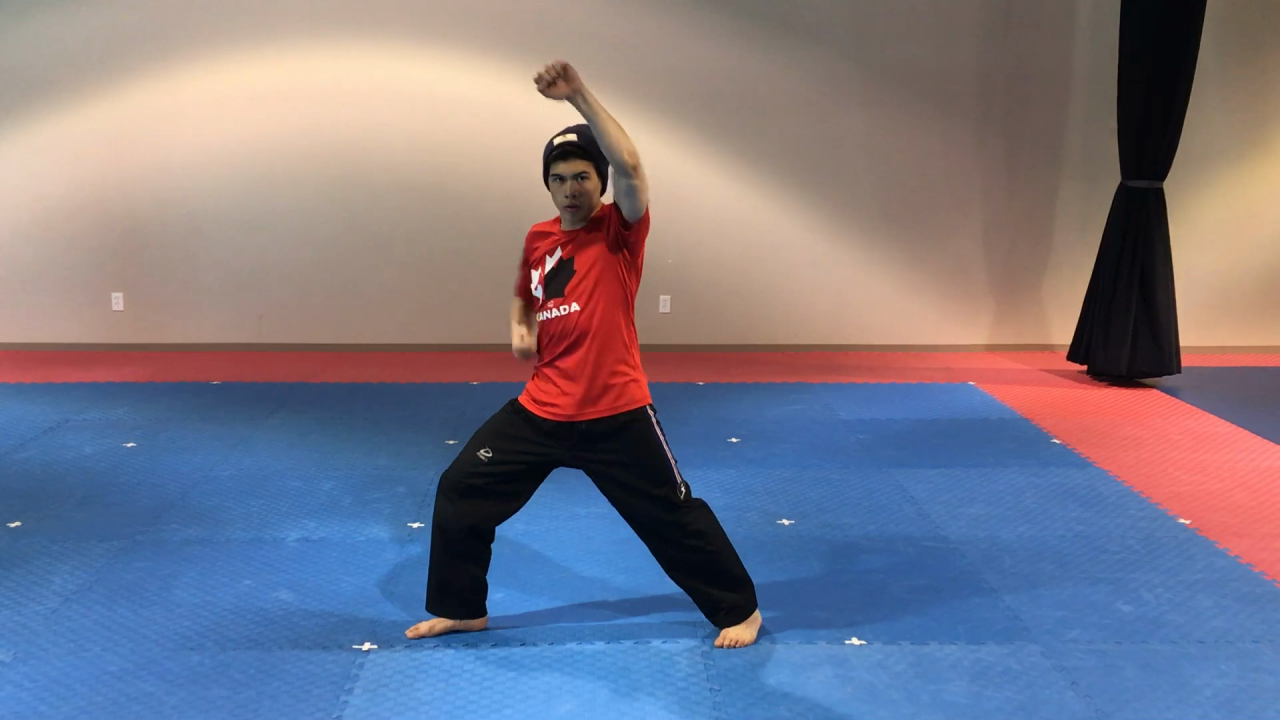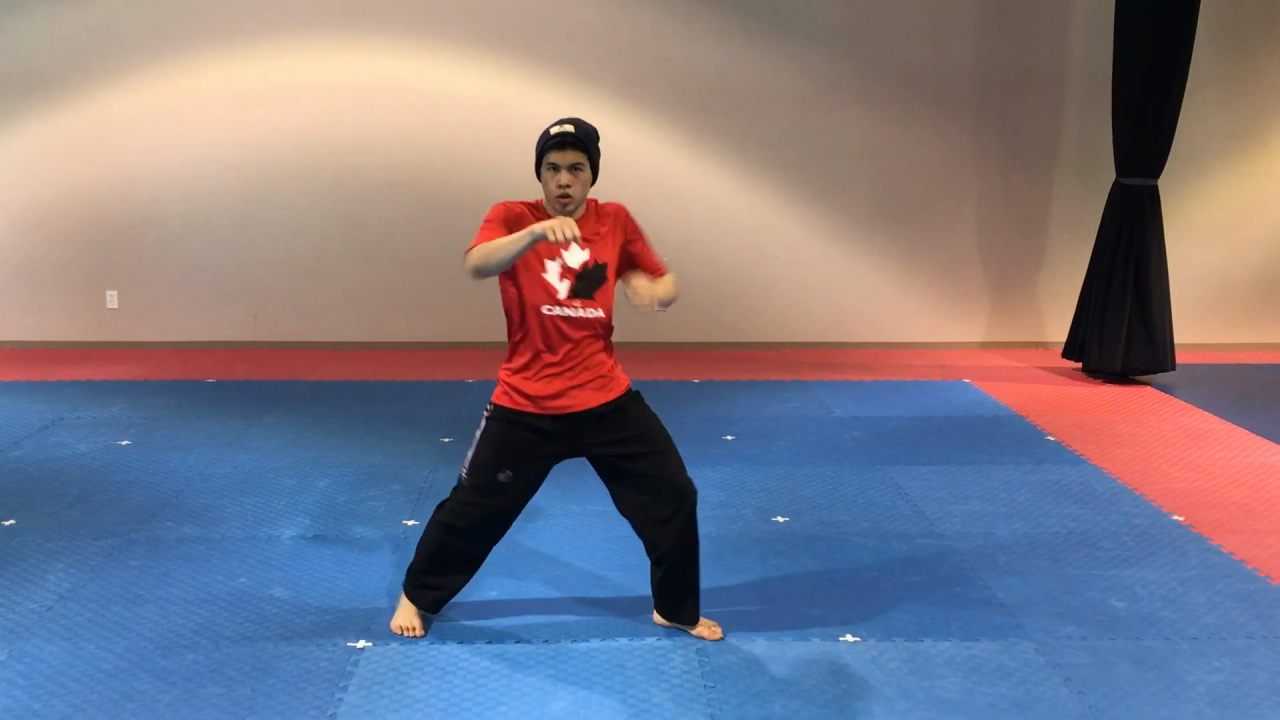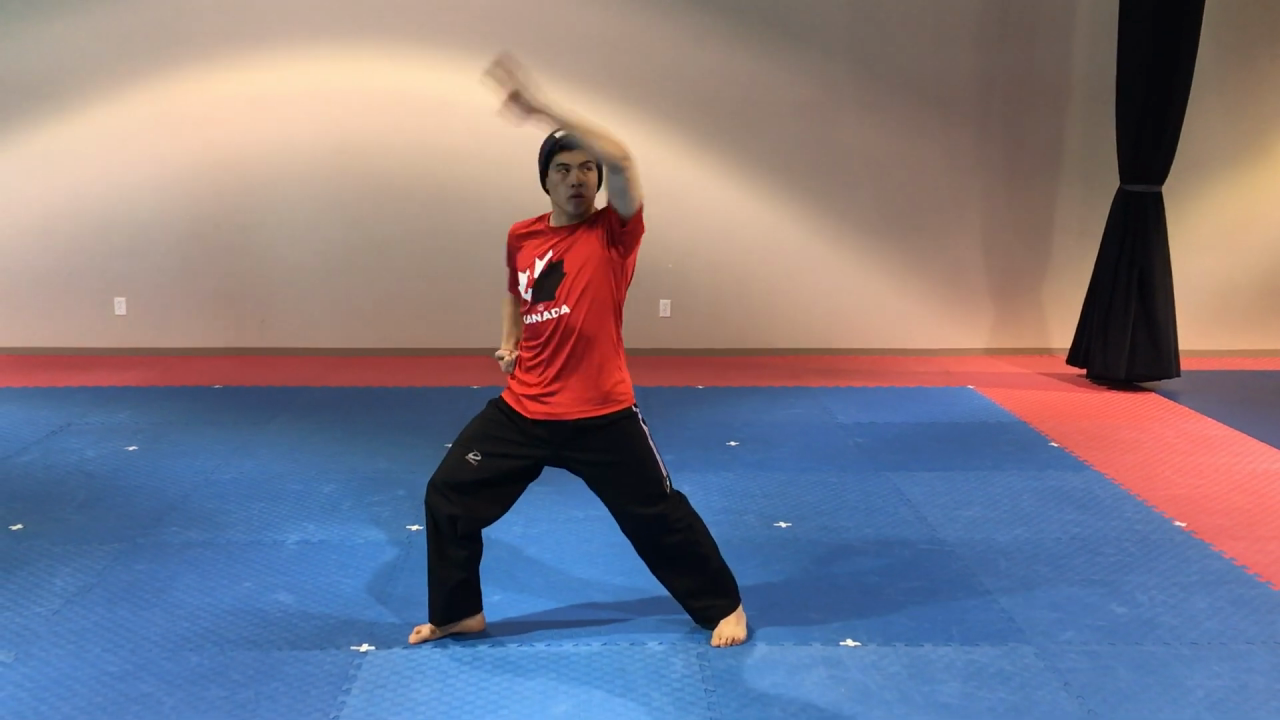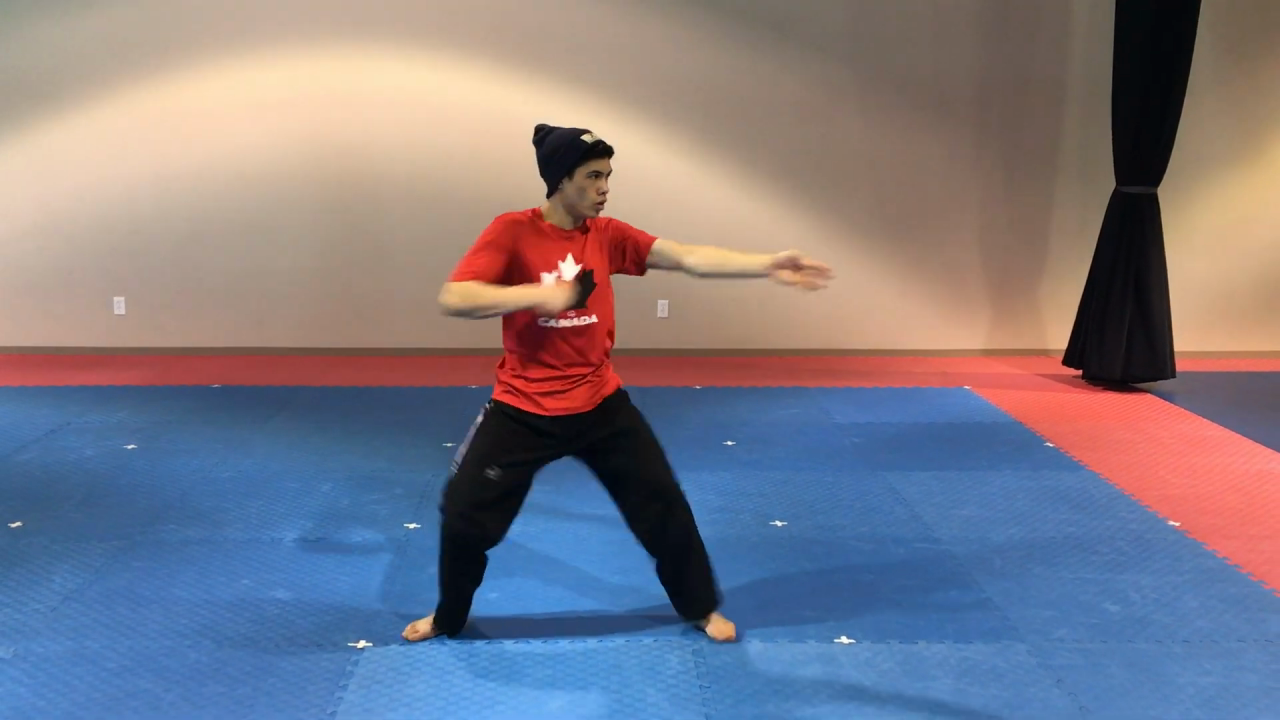
dt=0.7s
person 1, frame 1
left shoulder: (622, 227)
right shoulder: (539, 237)
left elbow: (630, 165)
left wrist: (579, 95)
right wrist: (520, 331)
left hip: (617, 415)
right hip: (538, 410)
left knee: (672, 517)
right knee: (460, 490)
left ankle: (740, 610)
right ankle: (459, 609)
person 1, frame 2
left shoulder: (616, 219)
right shoulder: (512, 216)
left elbow: (665, 283)
right elbow: (478, 265)
left wrist: (651, 289)
right wrist: (537, 232)
left hip: (607, 398)
right hip: (526, 405)
left knee: (672, 494)
right knee: (475, 507)
left ankle: (677, 608)
right ankle: (417, 596)
person 1, frame 3
left shoulder: (615, 232)
right shoulder: (521, 235)
left elbow: (617, 159)
left wrist: (542, 110)
right wrist: (509, 344)
left hip: (601, 415)
right hip: (522, 411)
left knee: (659, 515)
right knee: (447, 496)
left ankle: (723, 606)
right ankle: (457, 612)
person 1, frame 4
left shoulder: (608, 235)
right shoulder: (509, 231)
left elbow: (687, 258)
right elbow: (455, 298)
left wrist: (768, 265)
right wrist: (536, 296)
left hip: (598, 403)
right hip: (523, 407)
left knee: (661, 499)
right knee: (466, 507)
left ankle: (702, 606)
right ankle: (449, 616)
